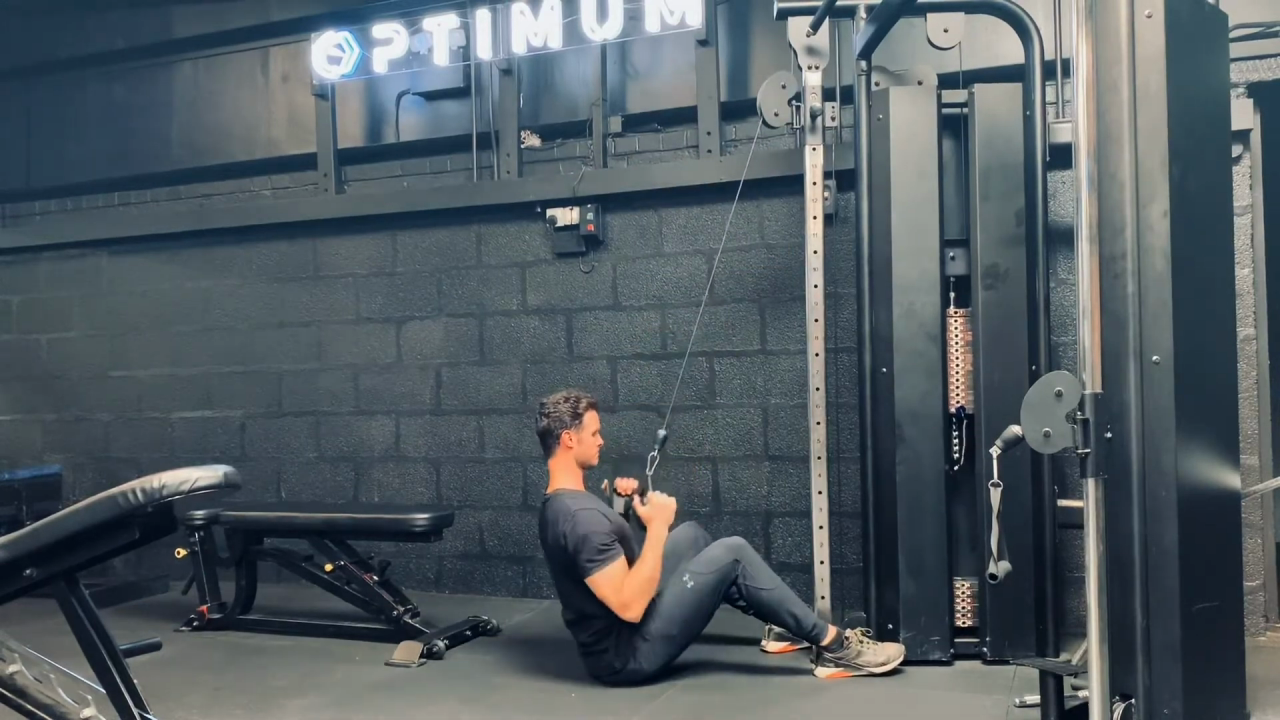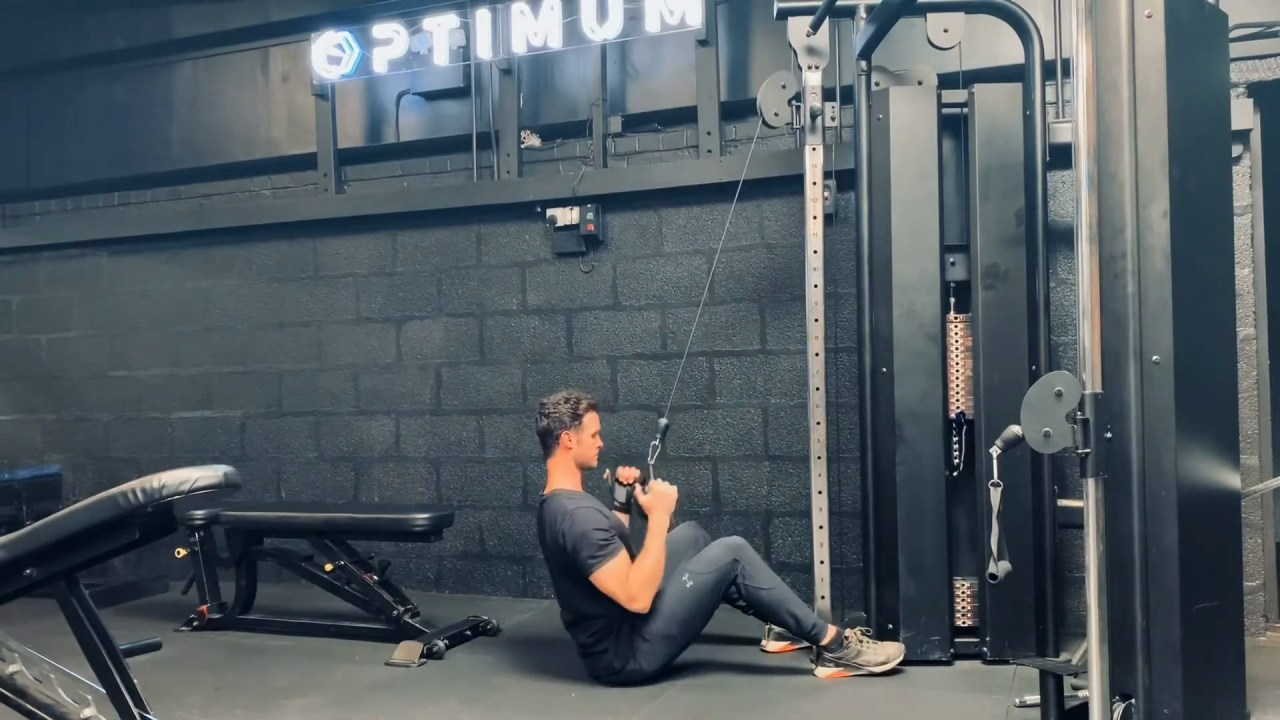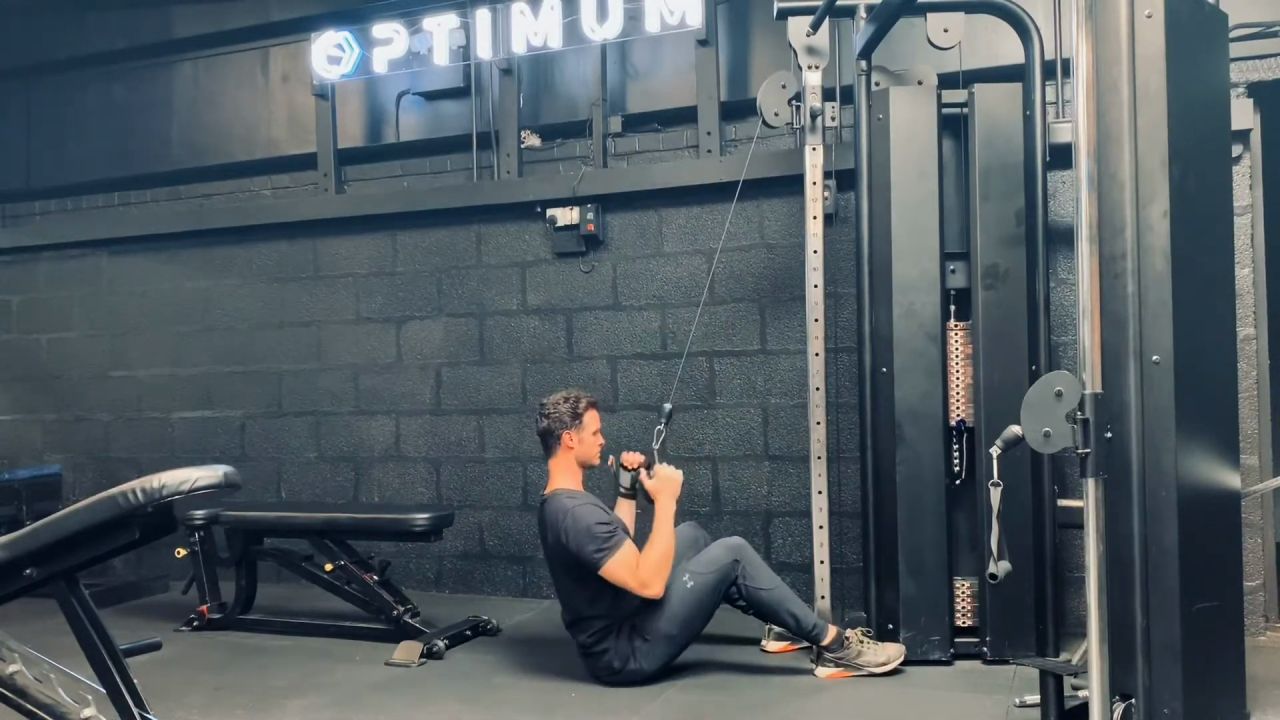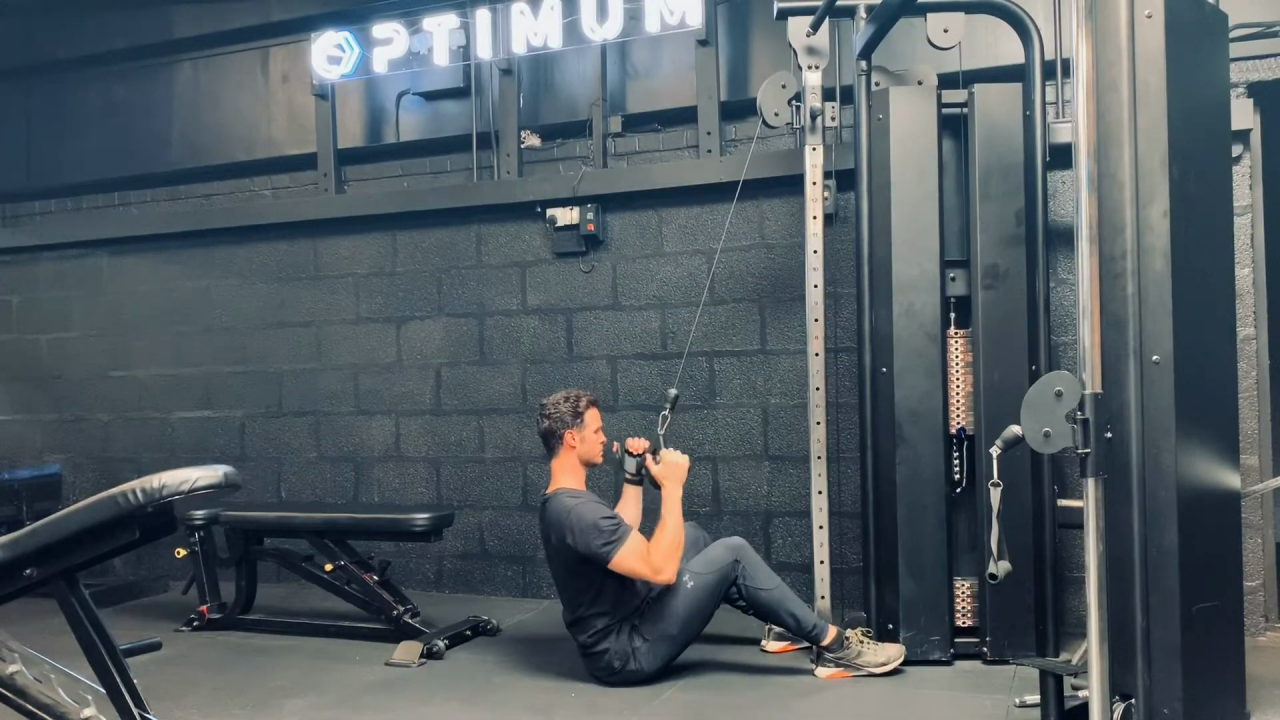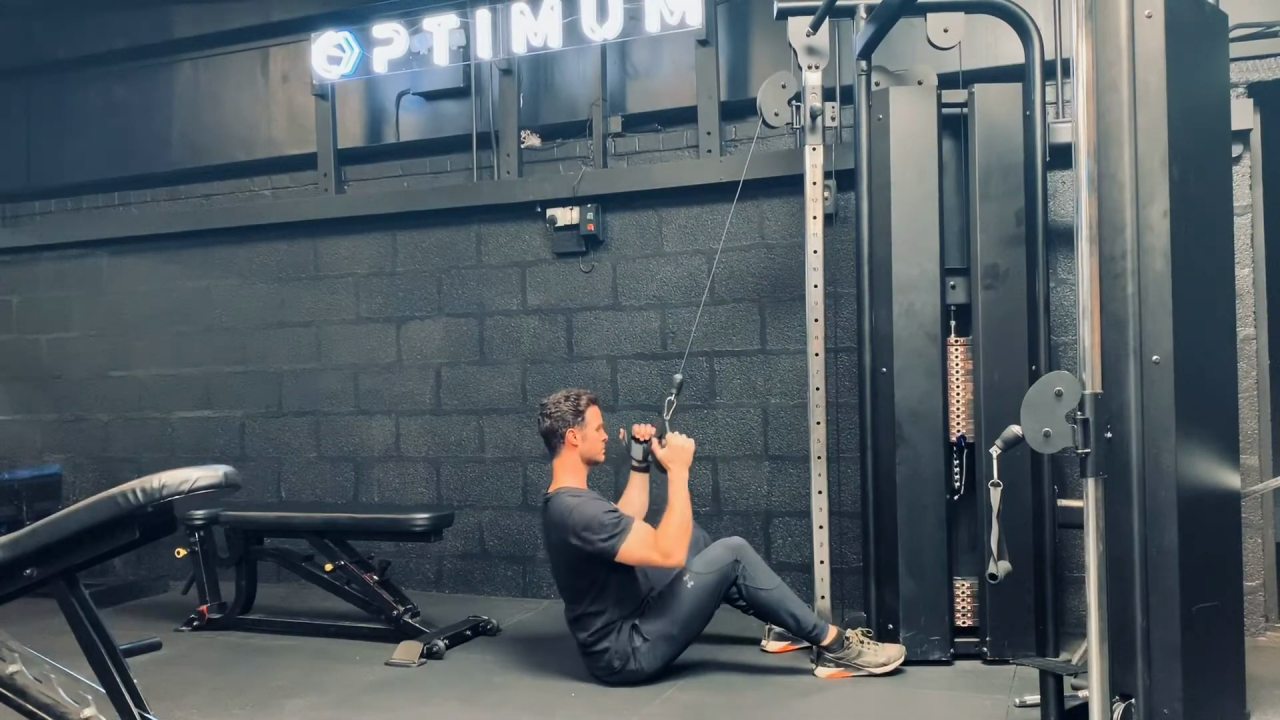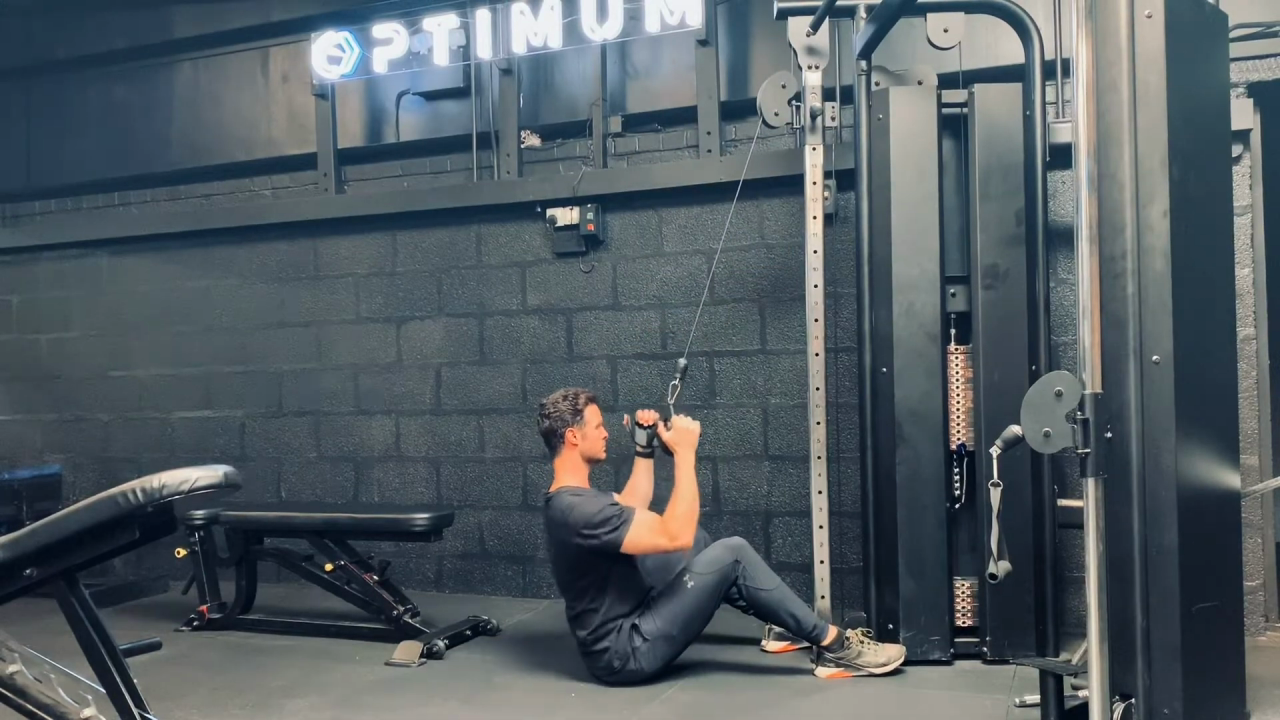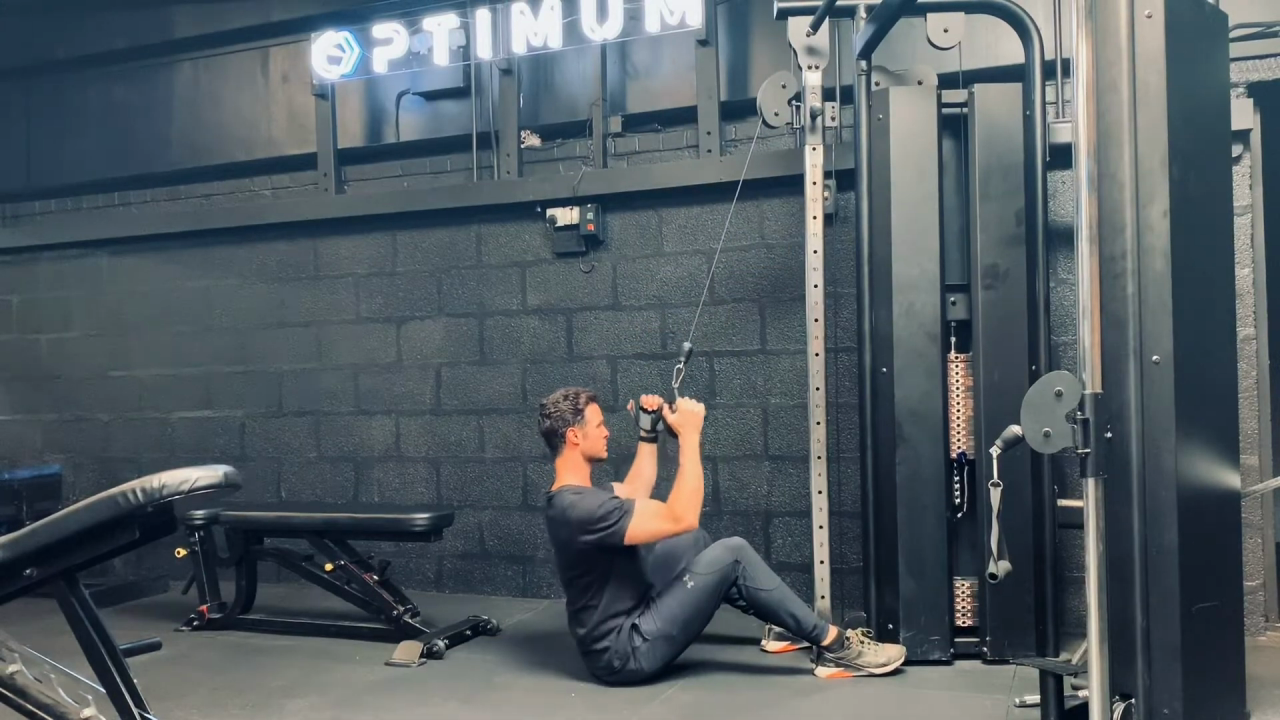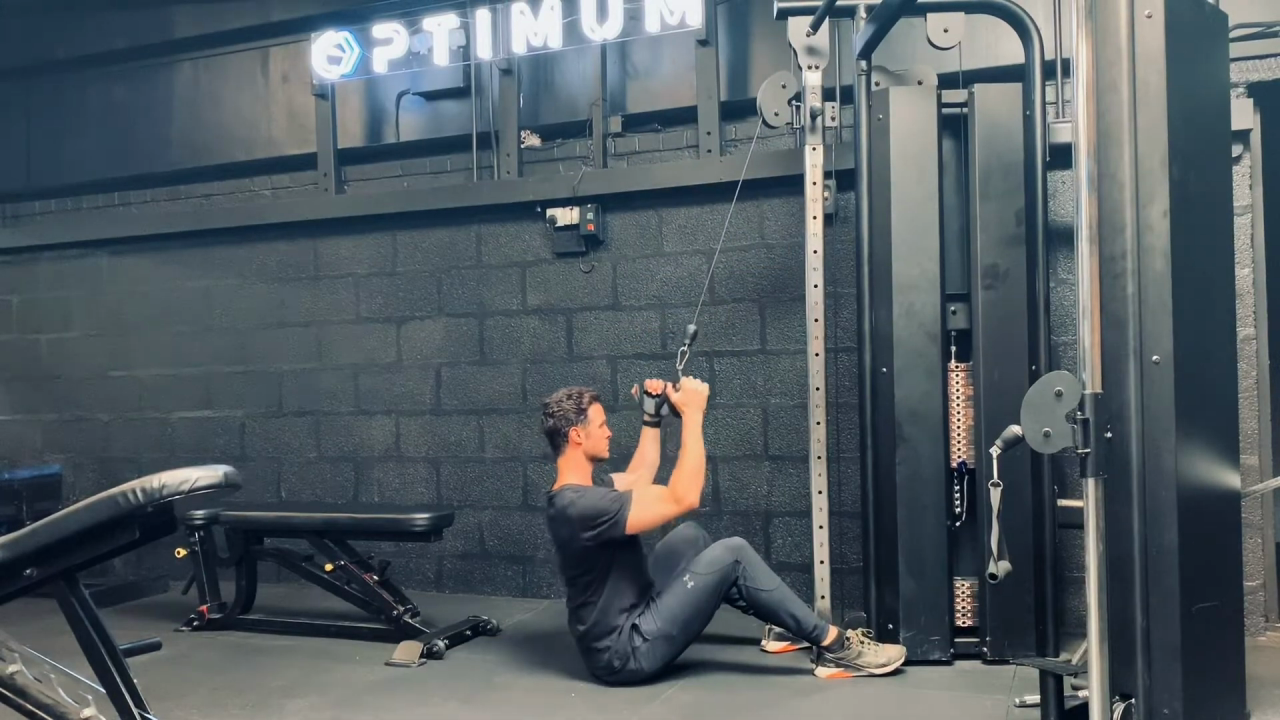
dt=0.2s
person 1, frame 1
left shoulder: (561, 504)
right shoulder: (578, 516)
right elbow: (630, 607)
left wrist: (623, 510)
right wrist: (657, 526)
left hip: (615, 635)
right hip: (626, 653)
left knee: (691, 535)
right knee: (731, 553)
left ankle: (782, 625)
right ankle: (833, 647)
person 1, frame 2
left shoulder: (559, 503)
right shoulder: (575, 516)
right elbow: (638, 597)
right wrist: (657, 515)
left hip: (617, 630)
right hip: (625, 653)
left knee: (691, 535)
right knee: (731, 552)
left ankle: (782, 625)
right ankle: (833, 646)
person 1, frame 3
left shoulder: (561, 503)
right shoulder: (576, 514)
right elbow: (650, 583)
left wrist: (627, 489)
right wrist: (664, 501)
left hip: (620, 625)
right hip: (625, 653)
left knee: (691, 535)
right knee: (732, 553)
left ankle: (783, 625)
right ankle: (834, 646)
person 1, frame 4
left shoulder: (562, 502)
right shoulder: (578, 512)
left elbow: (622, 536)
right elbow: (662, 569)
left wrist: (634, 475)
right wrist: (671, 486)
left hip: (622, 623)
right hip: (625, 653)
left knee: (691, 535)
right knee: (731, 553)
left ankle: (782, 625)
right ankle: (834, 646)
person 1, frame 5
left shoulder: (565, 500)
right shoulder: (579, 511)
left elbow: (628, 524)
right elbow: (671, 554)
left wrist: (640, 463)
right wrist: (677, 470)
left hip: (621, 623)
right hip: (626, 652)
left knee: (693, 537)
right knee: (731, 553)
left ankle: (783, 625)
right ankle: (834, 647)
person 1, frame 6
left shoulder: (569, 498)
right shoulder: (581, 510)
left elbow: (632, 510)
right elbow: (676, 537)
left wrist: (644, 448)
right wrist: (684, 453)
left hip: (623, 621)
right hip: (626, 652)
left knee: (697, 539)
right knee: (732, 553)
left ankle: (784, 625)
right ankle: (834, 646)
person 1, frame 7
left shoulder: (572, 496)
right shoulder: (582, 508)
left elbow: (635, 493)
right elbow: (682, 517)
left wrist: (649, 432)
right wrist: (689, 435)
left hip: (624, 619)
right hip: (626, 651)
left knee: (695, 542)
right knee: (731, 553)
left ankle: (783, 626)
right ankle: (834, 646)
person 1, frame 8
left shoulder: (578, 490)
right shoulder: (582, 506)
left elbow: (639, 478)
right elbow: (684, 498)
left wrist: (653, 416)
right wrist: (692, 414)
left hip: (626, 618)
right hip: (626, 652)
left knee: (691, 536)
right knee: (732, 553)
left ankle: (784, 625)
right ankle: (834, 646)
